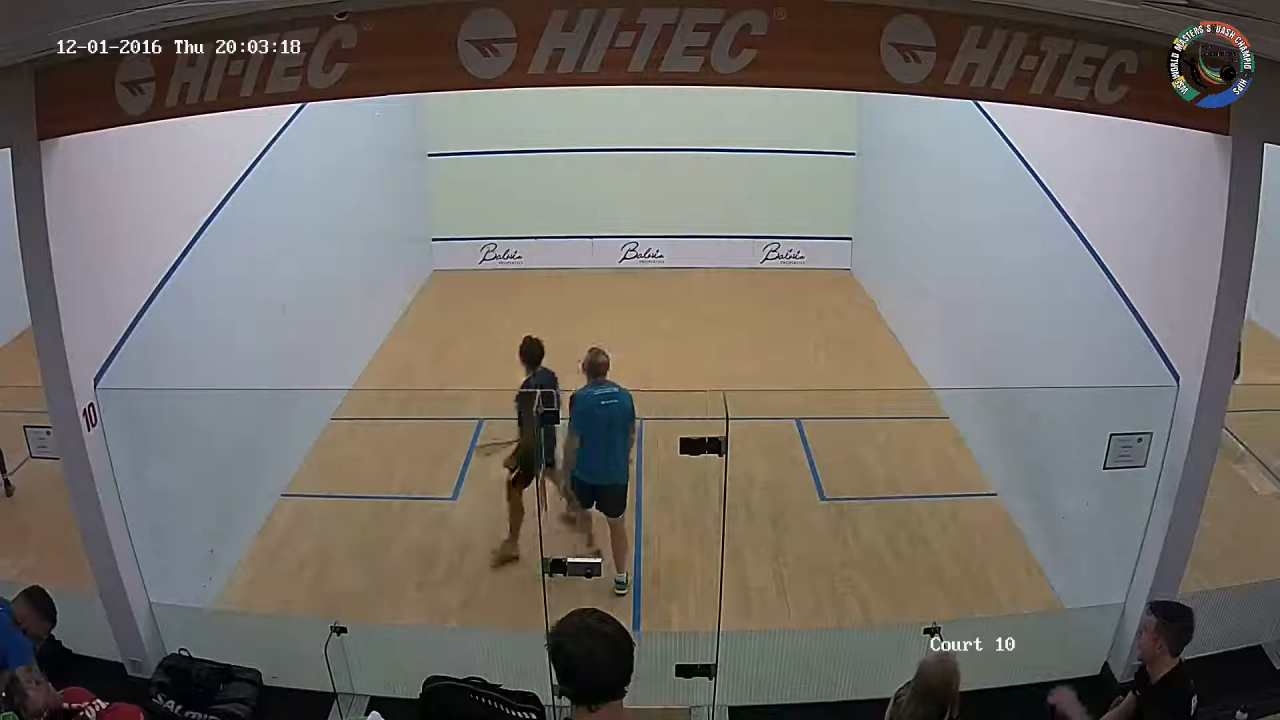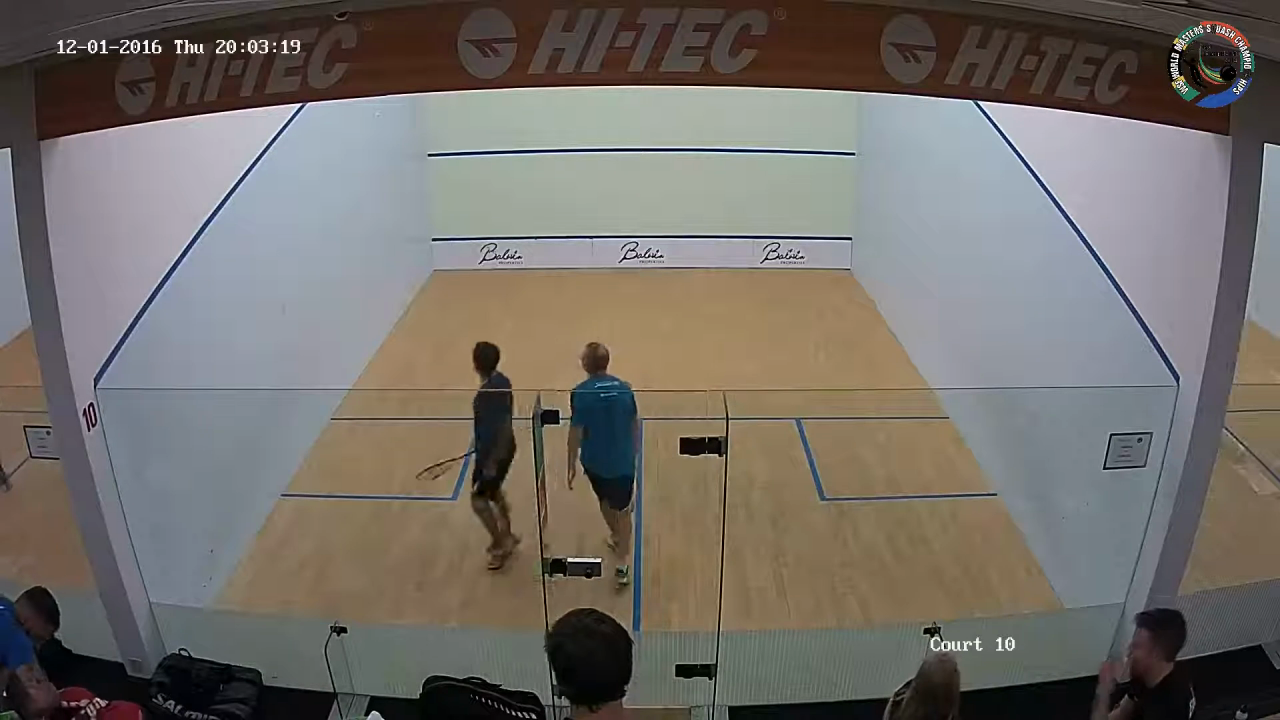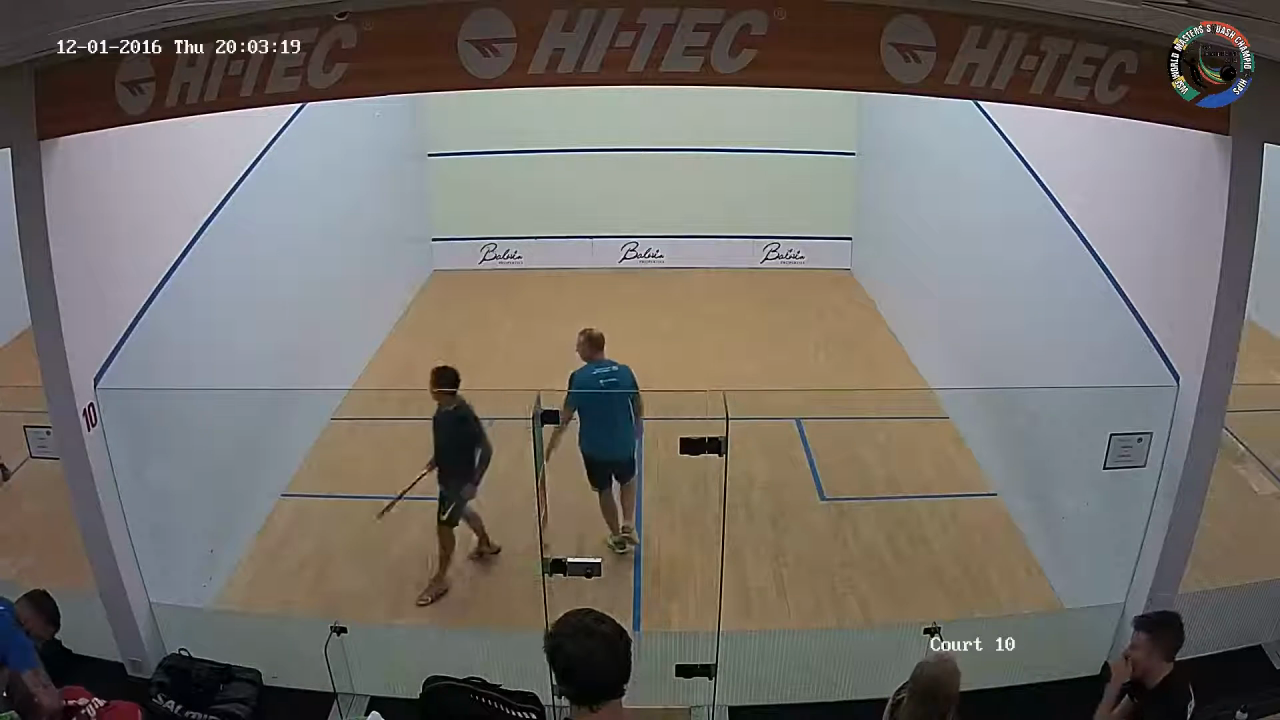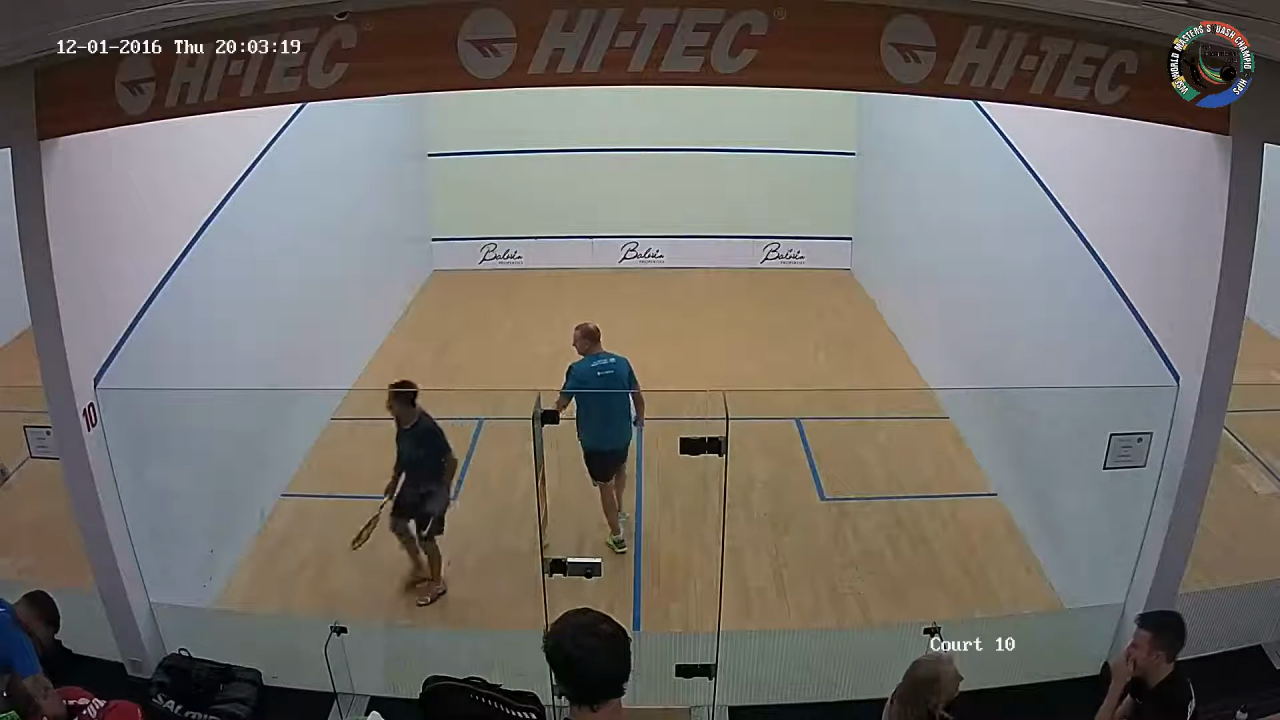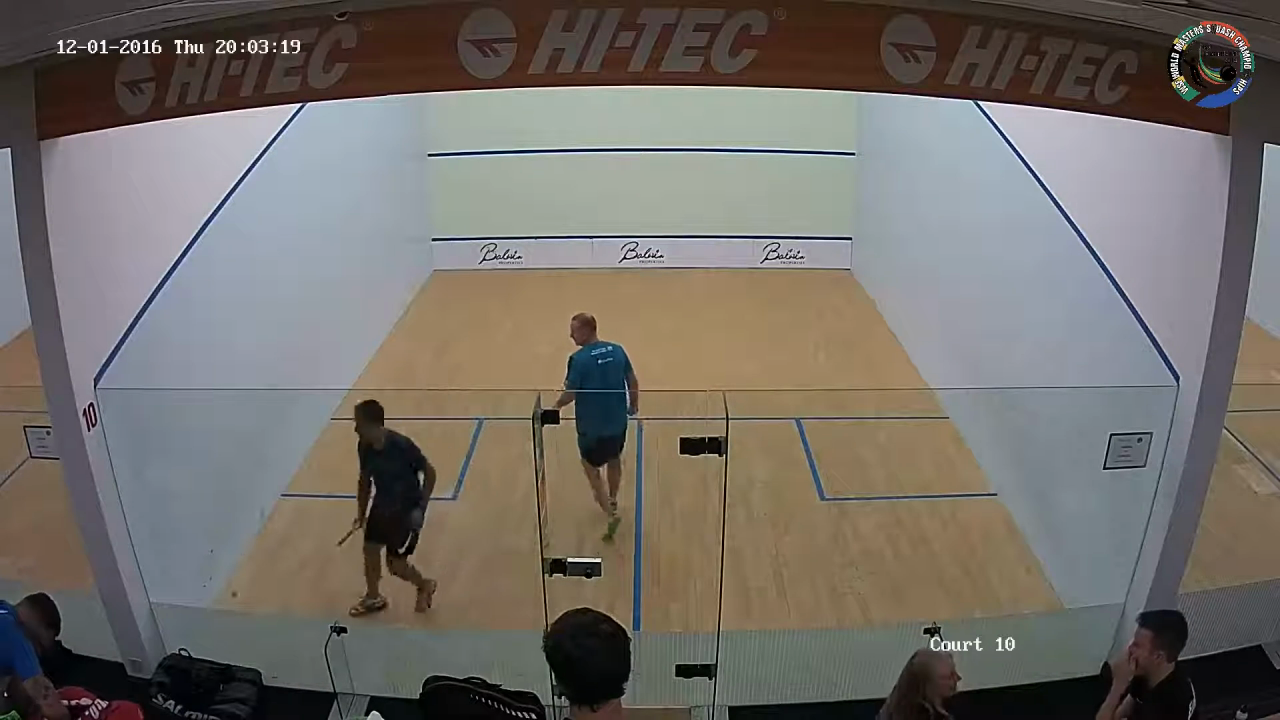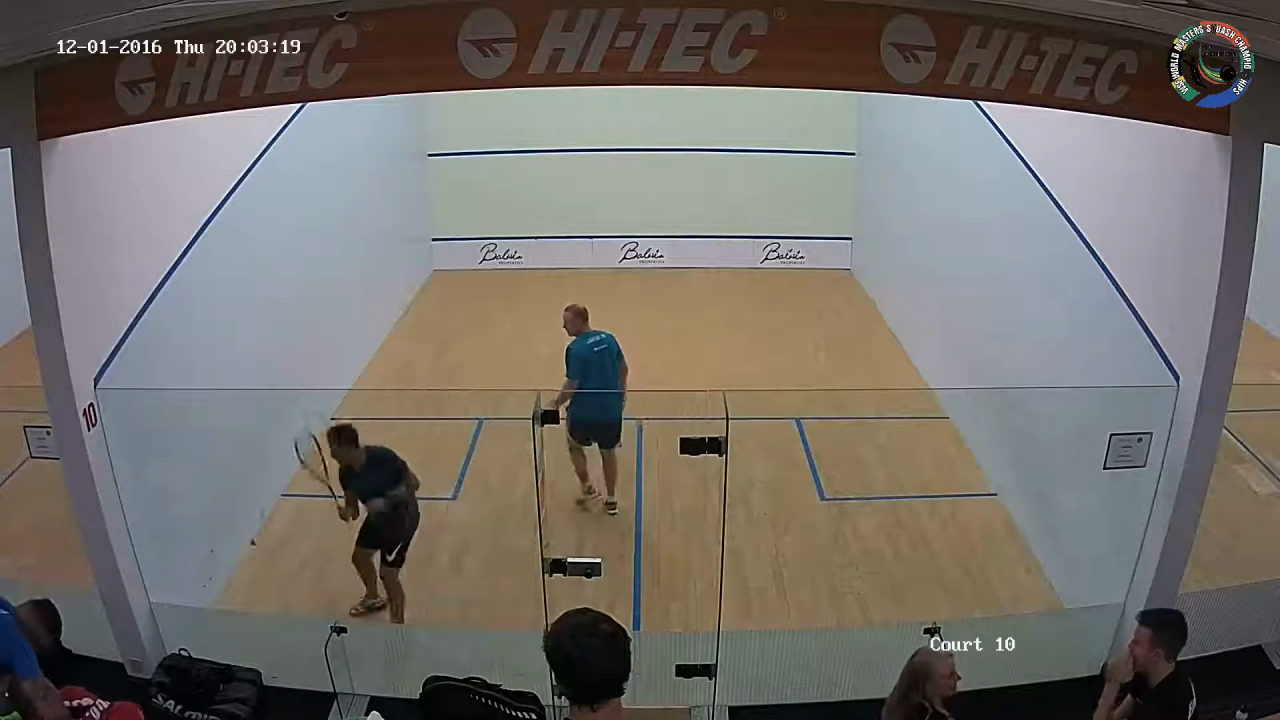
dt=0.2s
person 1, frame 1
left shoulder: (580, 398)
right shoulder: (623, 395)
left elbow: (573, 440)
right elbow: (632, 431)
left wrist: (566, 471)
right wrist: (625, 456)
left hip: (584, 471)
right hip: (616, 470)
left knee: (582, 508)
right knee: (616, 521)
left ankle: (590, 546)
right ankle: (620, 577)
person 1, frame 2
left shoulder: (581, 393)
right shoulder: (624, 388)
left elbow: (576, 433)
right elbow: (634, 424)
left wrist: (571, 466)
right wrist: (633, 448)
left hip: (594, 461)
right hip: (623, 461)
left knee: (605, 500)
right knee: (622, 510)
left ankle: (617, 538)
right ankle: (621, 568)
person 1, frame 3
left shoulder: (580, 377)
right shoulder: (624, 371)
left elbow: (566, 415)
right elbow: (638, 405)
left wrist: (552, 442)
right wrist: (637, 427)
left hip: (595, 447)
right hip: (624, 443)
left knee: (605, 492)
right knee: (627, 482)
left ankle: (617, 537)
right ankle: (629, 526)
person 1, frame 4
left shoulder: (578, 370)
right shoulder: (622, 363)
left elbow: (563, 401)
right elbow: (637, 394)
right wrist: (640, 416)
left hip: (594, 438)
right hip: (621, 433)
left knee: (605, 485)
right knee: (619, 470)
left ankle: (617, 538)
right ankle: (619, 510)
person 1, frame 5
left shoulder: (578, 360)
right shoulder: (618, 351)
left elbow: (569, 395)
right elbow: (633, 382)
left wrist: (554, 408)
right wrist: (634, 404)
left hip: (592, 425)
right hip: (617, 420)
left knee: (591, 468)
right knee: (614, 461)
left ankle: (608, 507)
right ankle: (612, 502)
person 1, frame 6
left shoulder: (575, 349)
right shoulder: (609, 339)
left elbow: (572, 385)
right elbow: (624, 368)
left wrist: (557, 403)
right wrist: (620, 390)
left hip: (584, 410)
right hip: (611, 409)
left knee: (575, 446)
right knee: (608, 452)
left ankle: (587, 488)
right ankle: (611, 500)
person 2, frame 1
left shoulder: (529, 388)
right shoulder: (549, 376)
left elbow: (530, 428)
left wrist: (515, 455)
left hip: (534, 445)
right hip: (548, 439)
left knee: (513, 491)
right knee: (553, 474)
left ankle: (510, 546)
person 2, frame 2
left shoulder: (492, 393)
right shoulder: (498, 381)
left elbow: (506, 431)
left wrist: (492, 462)
left hip: (493, 455)
right hip: (491, 450)
left knee: (479, 502)
right knee: (494, 493)
left ankle: (502, 543)
right ankle: (506, 536)
person 2, frame 3
left shoulder: (464, 417)
right shoulder: (443, 407)
left elbow: (487, 449)
left wrist: (473, 483)
right wrist: (435, 459)
left hip: (459, 479)
right hip: (446, 473)
left knee: (444, 526)
right knee: (463, 512)
left ankle: (439, 581)
right ankle: (486, 545)
person 2, frame 4
left shoulder: (428, 429)
right shoulder: (401, 422)
left elbow: (451, 462)
left wrist: (442, 495)
right wrist: (394, 481)
left hip: (430, 491)
right hip: (410, 485)
left knee: (425, 541)
right knee: (396, 524)
left ankle: (437, 584)
right ankle: (419, 569)
person 2, frame 5
left shoulder: (402, 446)
right shoulder: (365, 448)
left elbow: (430, 473)
right elbow: (364, 480)
left wrist: (421, 509)
right wrist: (362, 513)
left hip: (408, 510)
right hip: (381, 508)
left knee: (396, 565)
right knee: (369, 552)
left ankle: (424, 586)
right ankle: (373, 597)
person 2, frame 6
left shoulder: (382, 456)
right shoulder: (346, 472)
left elbow: (413, 483)
right elbow: (352, 511)
left wrist: (385, 500)
right wrist: (348, 512)
left hip: (402, 518)
right hip: (378, 517)
left knee: (388, 574)
right knee: (359, 557)
left ankle: (399, 627)
right ankle: (373, 598)
